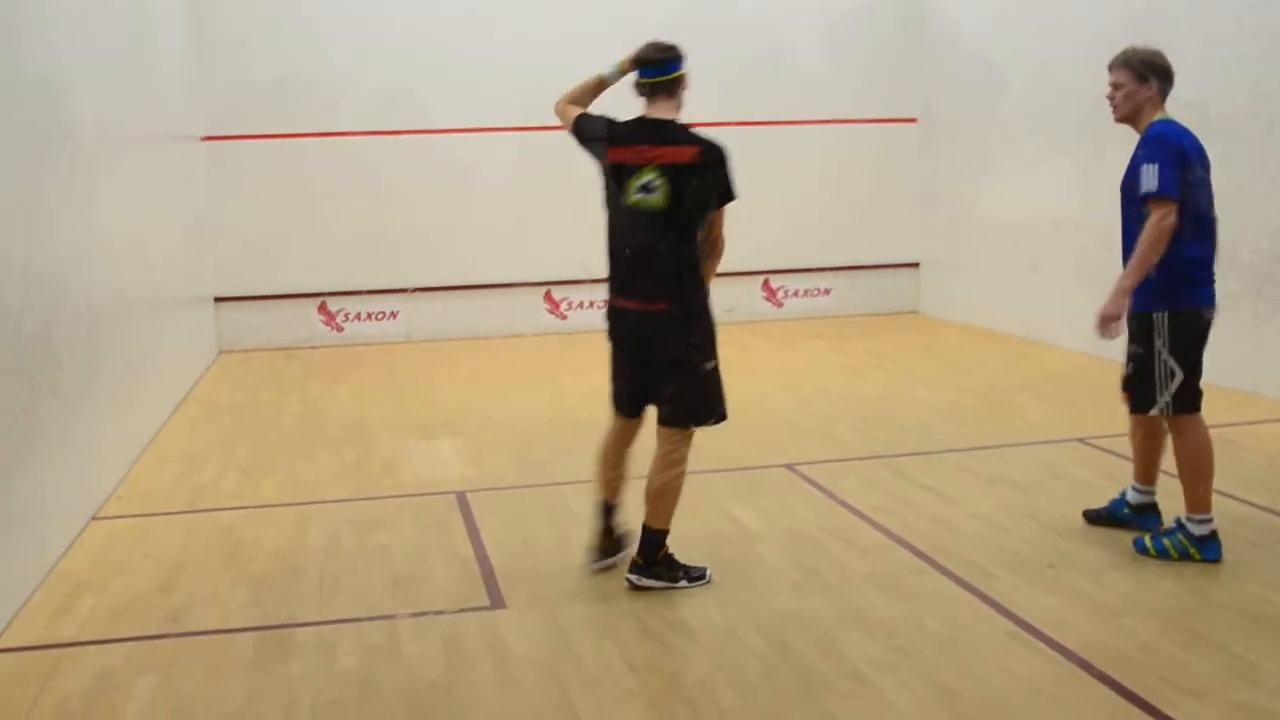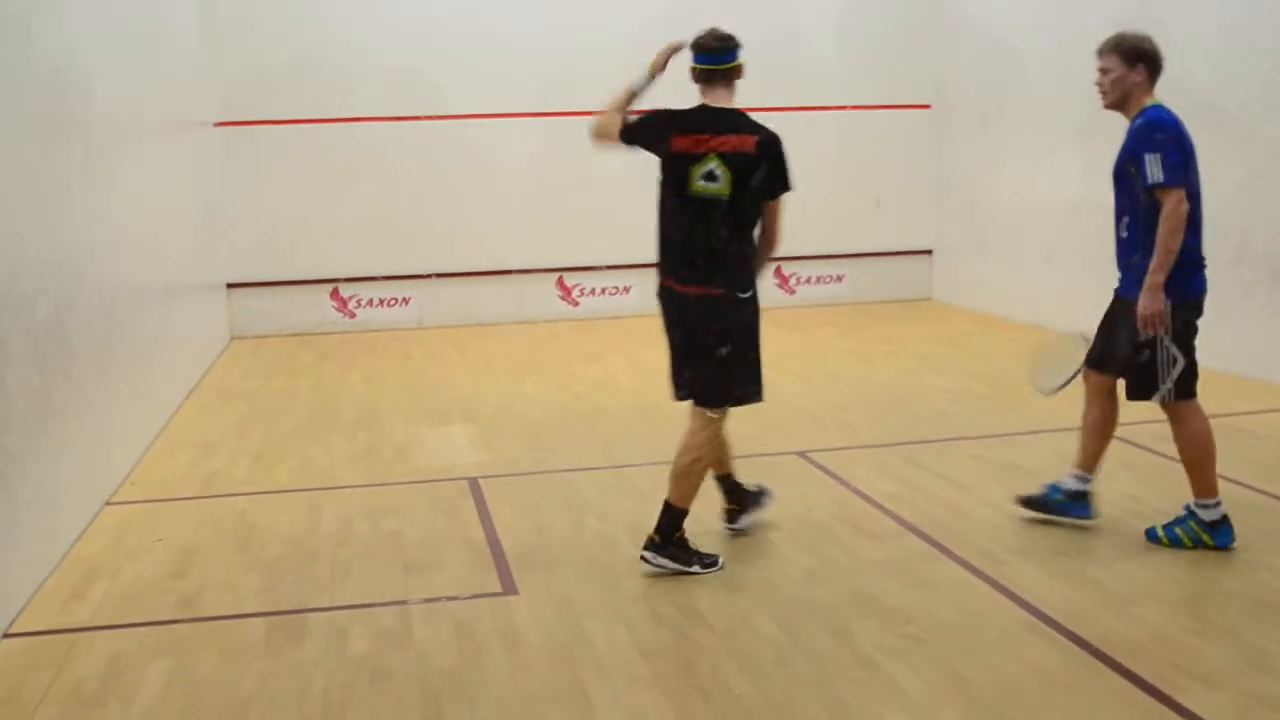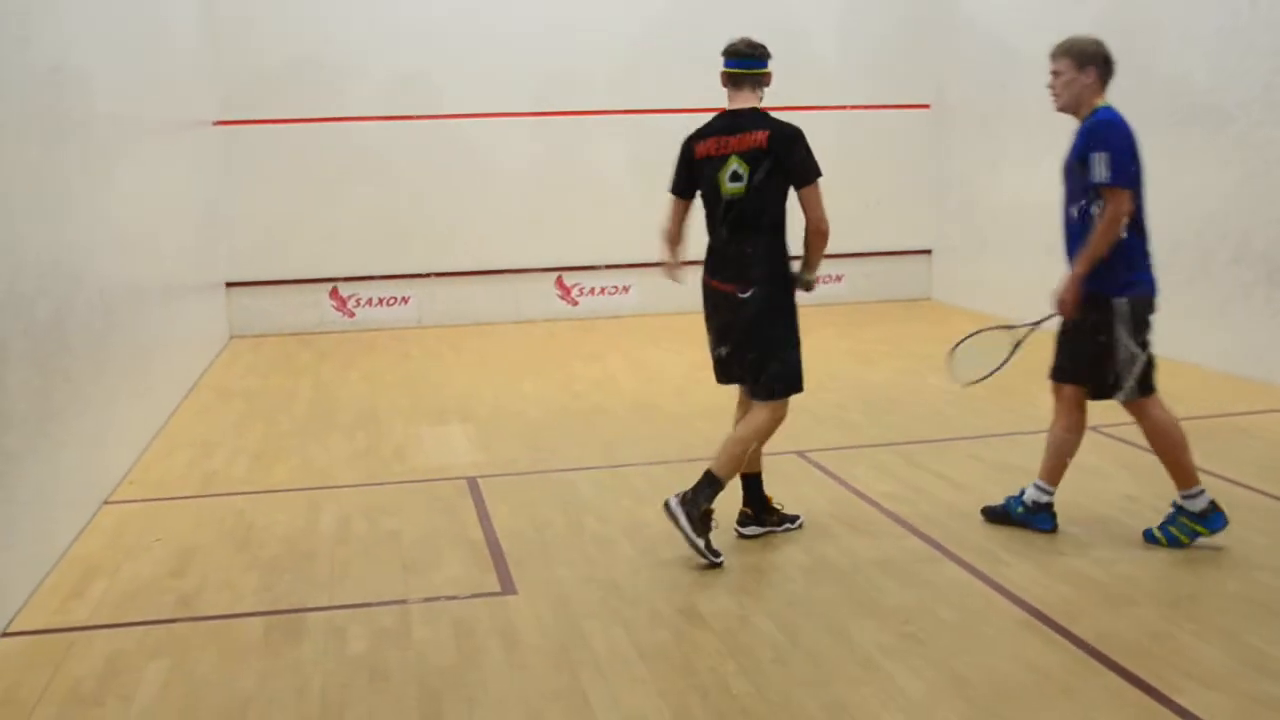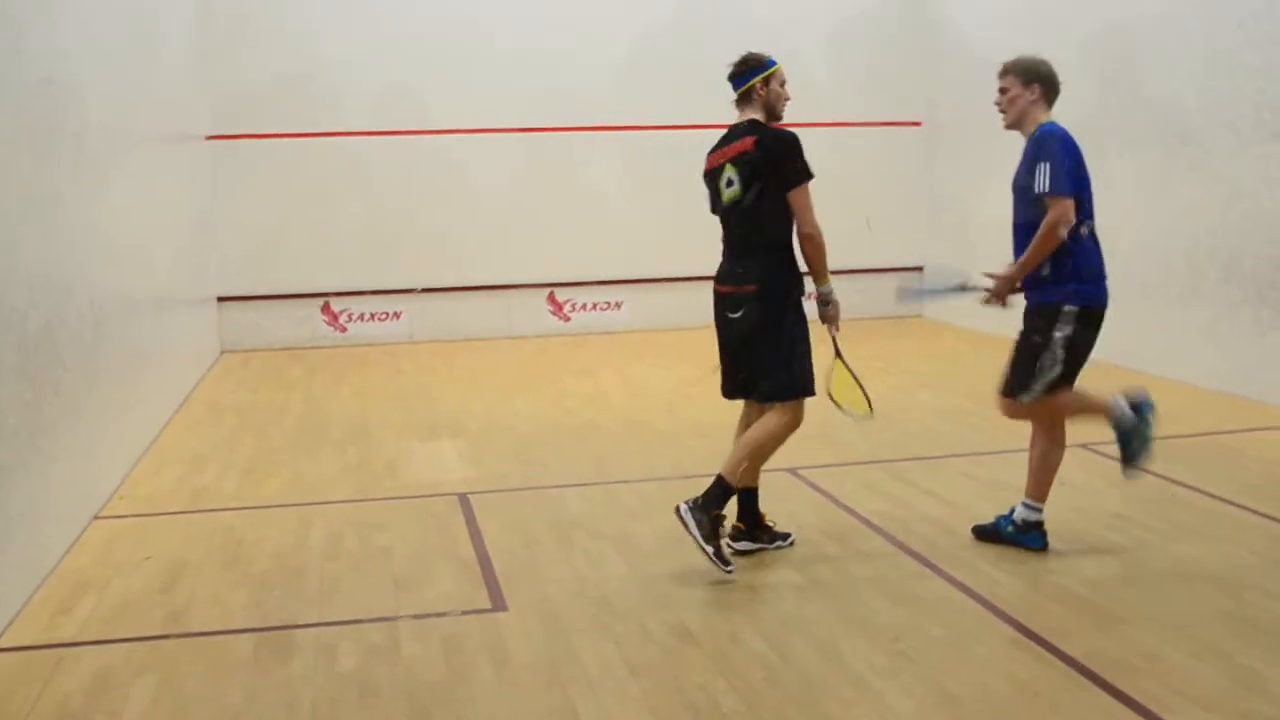
dt=0.3s
person 1, frame 1
left shoulder: (612, 140)
right shoulder: (707, 154)
left elbow: (564, 107)
right elbow: (714, 244)
left wrist: (616, 69)
left hip: (625, 307)
right hip: (679, 310)
left knee: (625, 421)
right knee: (676, 434)
left ankle: (606, 535)
right ankle: (650, 559)
person 1, frame 2
left shoulder: (669, 129)
right shoulder: (764, 143)
left elbow: (601, 129)
right elbow: (770, 233)
left wrist: (648, 75)
left hip: (678, 290)
right hip: (728, 293)
left knee: (703, 403)
right knee: (708, 414)
left ankle: (736, 497)
right ankle: (666, 537)
person 1, frame 3
left shoulder: (696, 143)
right shoulder: (786, 138)
left elbow: (675, 224)
right elbow: (817, 224)
left wrist: (671, 255)
right wrist: (807, 270)
left hip: (719, 286)
right hip: (765, 288)
left knee: (751, 396)
right knee: (770, 408)
left ankle: (756, 508)
right ankle: (696, 500)
person 1, frame 4
left shoulder: (715, 155)
right shoulder: (779, 142)
right elbow: (806, 228)
right wrist: (825, 291)
left hip: (731, 293)
right hip: (769, 295)
left knee: (757, 406)
right knee: (785, 410)
left ankle: (748, 523)
right ankle: (707, 506)
person 2, frame 1
left shoulder: (1157, 141)
right shoulder: (1180, 140)
left elbow: (1163, 218)
right elbow: (1202, 222)
left wrist: (1121, 289)
right wrist: (1181, 293)
left hip: (1167, 301)
right hip: (1172, 298)
left knee: (1179, 412)
right knee: (1144, 402)
left ankle: (1200, 531)
right ankle: (1140, 502)
person 2, frame 2
left shoulder: (1155, 128)
right shoulder: (1148, 128)
left elbow: (1176, 206)
left wrist: (1155, 284)
left hip: (1165, 291)
right hip: (1137, 287)
left knee: (1178, 399)
right knee: (1099, 379)
left ankle: (1210, 517)
right ankle: (1075, 491)
person 2, frame 3
left shoulder: (1103, 127)
right shoulder: (1092, 130)
left elbow: (1119, 210)
left wrist: (1073, 276)
left hip: (1117, 290)
right hip: (1096, 290)
left knee: (1137, 398)
right knee: (1068, 391)
left ankle: (1198, 507)
right ankle: (1038, 501)
person 2, frame 4
left shoulder: (1049, 140)
right shoulder: (1042, 144)
left elbow: (1061, 219)
left wrist: (1011, 275)
right wrist: (1017, 278)
left hip: (1068, 297)
right hip: (1053, 296)
left knee: (1019, 401)
right knee: (1043, 407)
left ankle: (1122, 409)
right ankle: (1027, 519)
